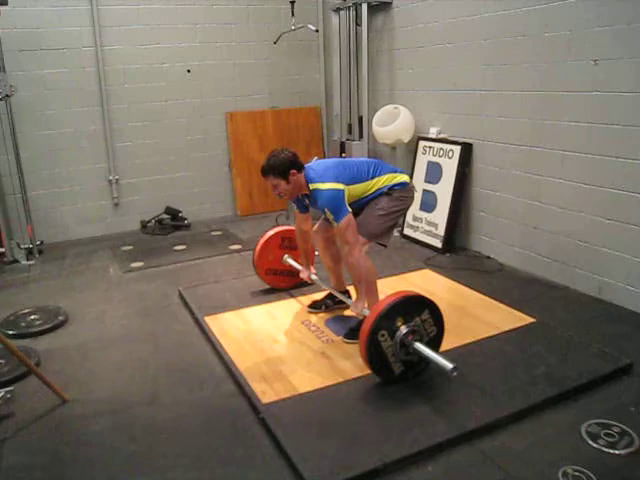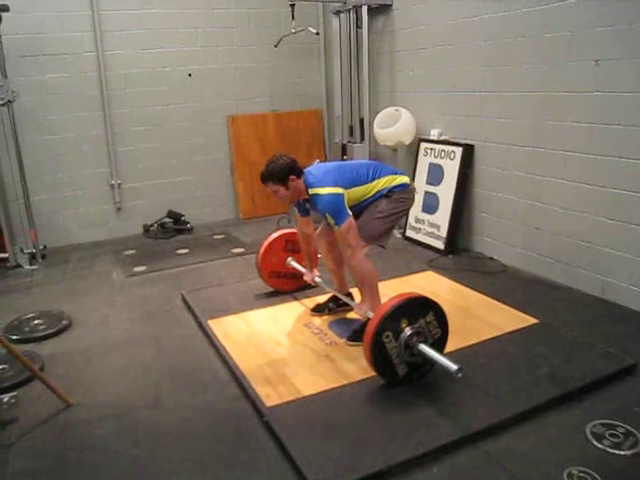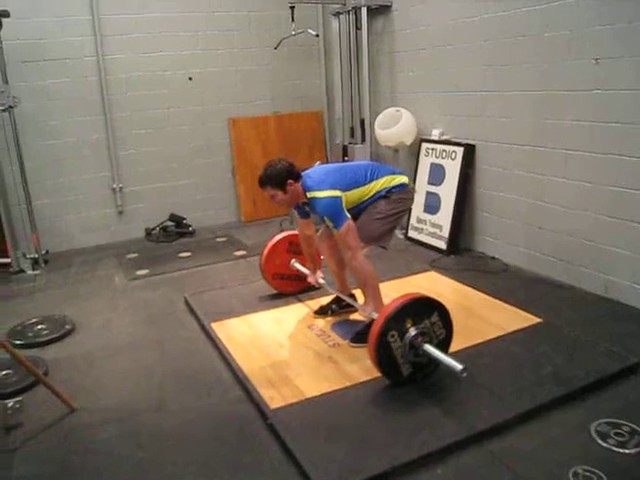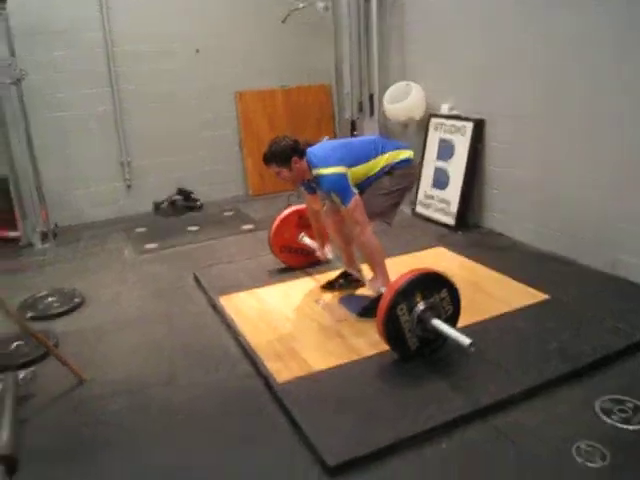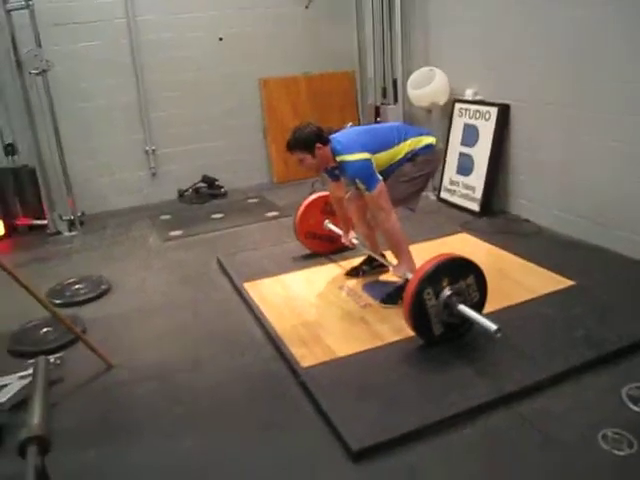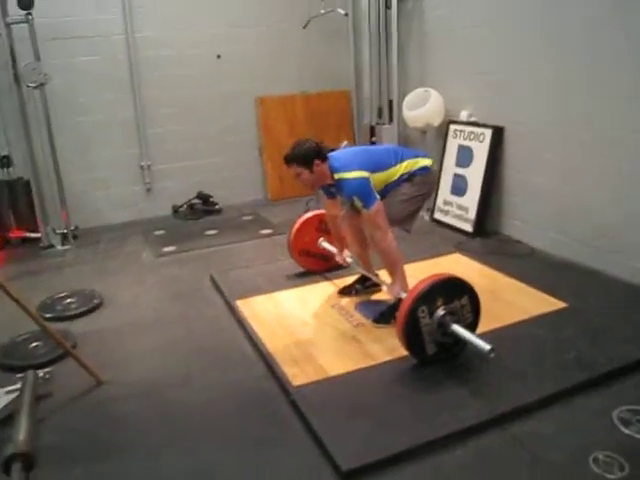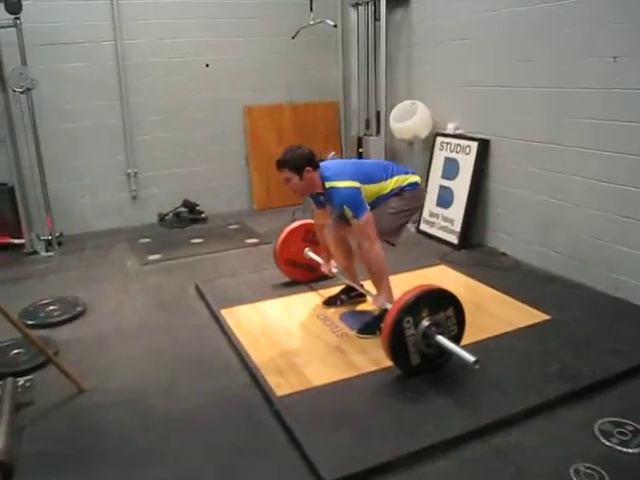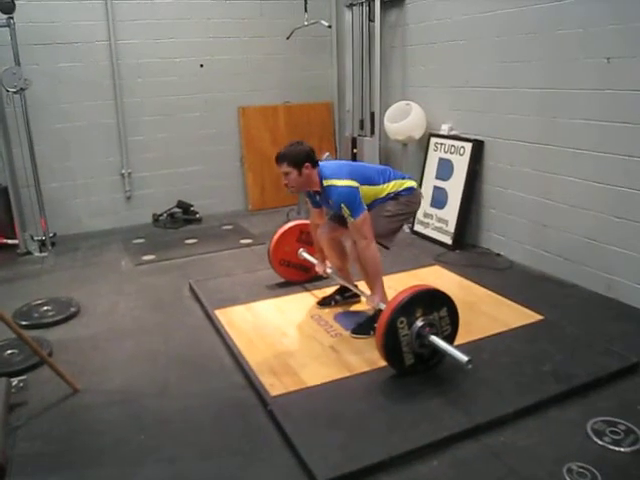
dt=0.2s
person 1, frame 1
left shoulder: (326, 192)
right shoulder: (299, 185)
left elbow: (351, 246)
right elbow: (303, 228)
left wrist: (362, 298)
right wrist: (306, 266)
left hip: (394, 189)
right hip: (367, 189)
left knee: (354, 246)
right knee: (320, 234)
right ankle: (340, 293)
person 1, frame 2
left shoulder: (326, 195)
right shoulder: (300, 188)
left elbow: (352, 249)
right elbow: (305, 231)
left wrist: (366, 301)
right wrist: (309, 268)
left hip: (394, 191)
right hip: (369, 190)
left knee: (354, 249)
right knee: (323, 237)
right ankle: (343, 297)
person 1, frame 3
left shoulder: (324, 199)
right shoulder: (300, 190)
left elbow: (353, 251)
right elbow: (306, 233)
left wrist: (370, 303)
right wrist: (313, 270)
left hip: (394, 191)
right hip: (369, 191)
left knee: (352, 250)
right knee: (324, 240)
right ankle: (346, 298)
person 1, frame 4
left shoulder: (330, 175)
right shoulder: (306, 166)
left elbow: (360, 226)
right elbow: (314, 209)
left wrist: (378, 278)
right wrist: (321, 245)
left hip: (398, 166)
right hip: (376, 163)
left knee: (354, 225)
right knee: (330, 215)
right ankle: (352, 273)
person 1, frame 5
left shoulder: (353, 163)
right shoulder: (328, 154)
left elbow: (384, 212)
right elbow: (338, 196)
left wrist: (403, 264)
right wrist: (346, 231)
left hip: (420, 152)
right hip: (400, 150)
left knee: (380, 212)
right knee: (353, 201)
right ankle: (377, 260)
person 1, frame 6
left shoulder: (353, 181)
right shoulder: (326, 172)
left elbow: (381, 232)
right elbow: (333, 214)
left wrist: (397, 283)
right wrist: (340, 249)
left hip: (417, 175)
right hip: (394, 174)
left knee: (375, 231)
right knee: (347, 221)
right ankle: (369, 278)
person 1, frame 7
left shoulder: (343, 191)
right shoulder: (315, 182)
left elbow: (370, 242)
right elbow: (321, 224)
left wrist: (383, 293)
right wrist: (327, 259)
left hip: (406, 191)
right hip: (380, 191)
left knee: (362, 242)
right knee: (333, 232)
left ankle: (388, 308)
right ankle: (354, 289)
person 1, frame 8
left shoulder: (341, 190)
right shoulder: (312, 182)
left elbow: (365, 241)
right elbow: (317, 224)
left wrist: (376, 293)
right wrist: (321, 260)
left hip: (402, 195)
right hip: (375, 195)
left knee: (354, 243)
right knee: (326, 233)
left ankle: (383, 309)
right ankle: (348, 290)
